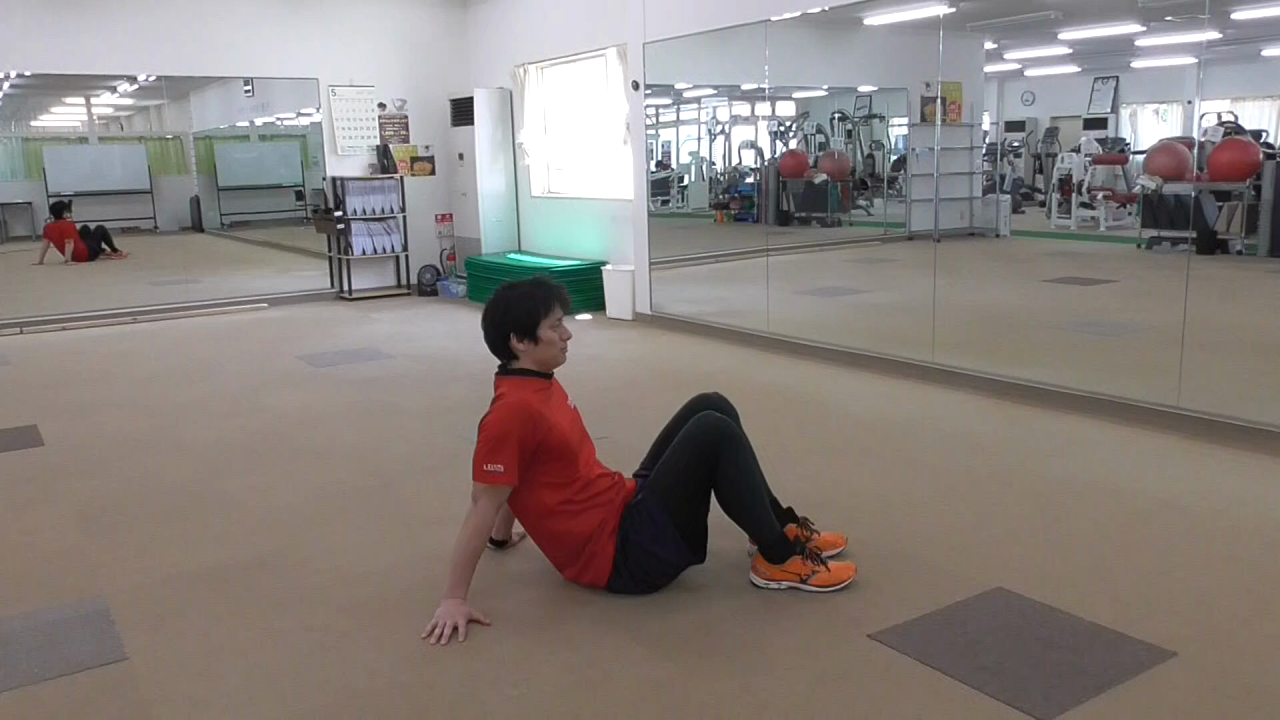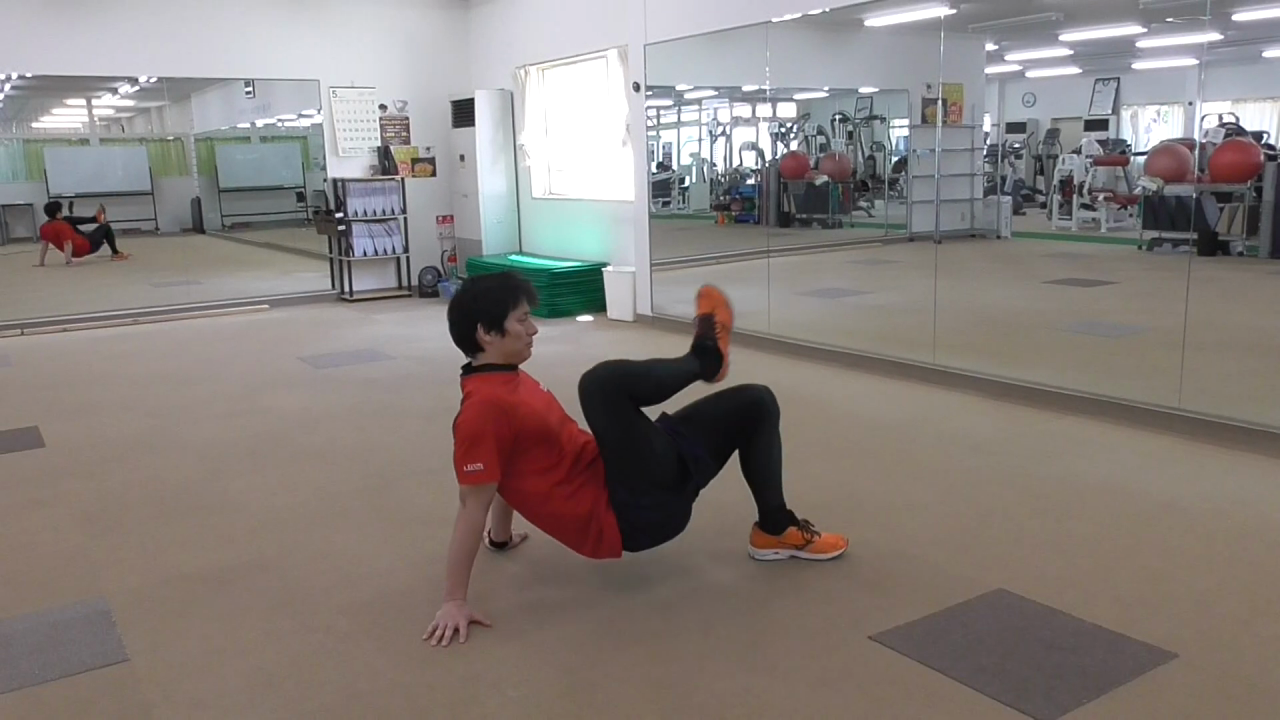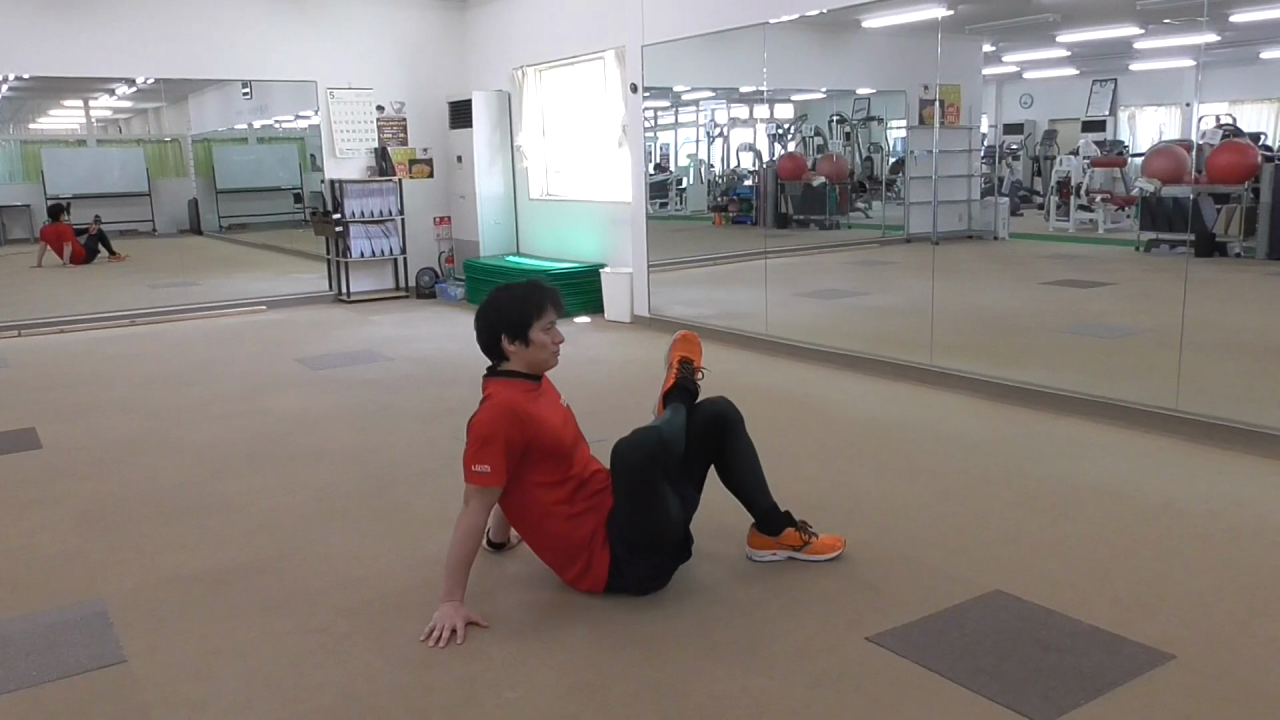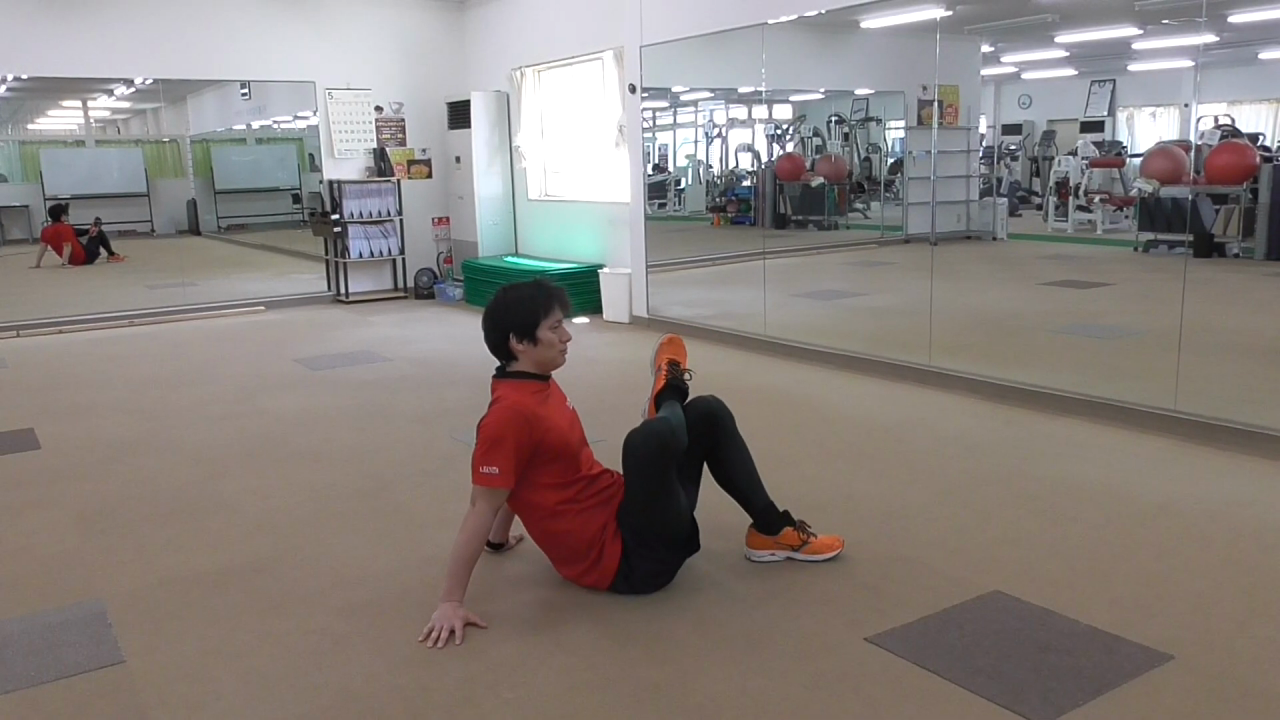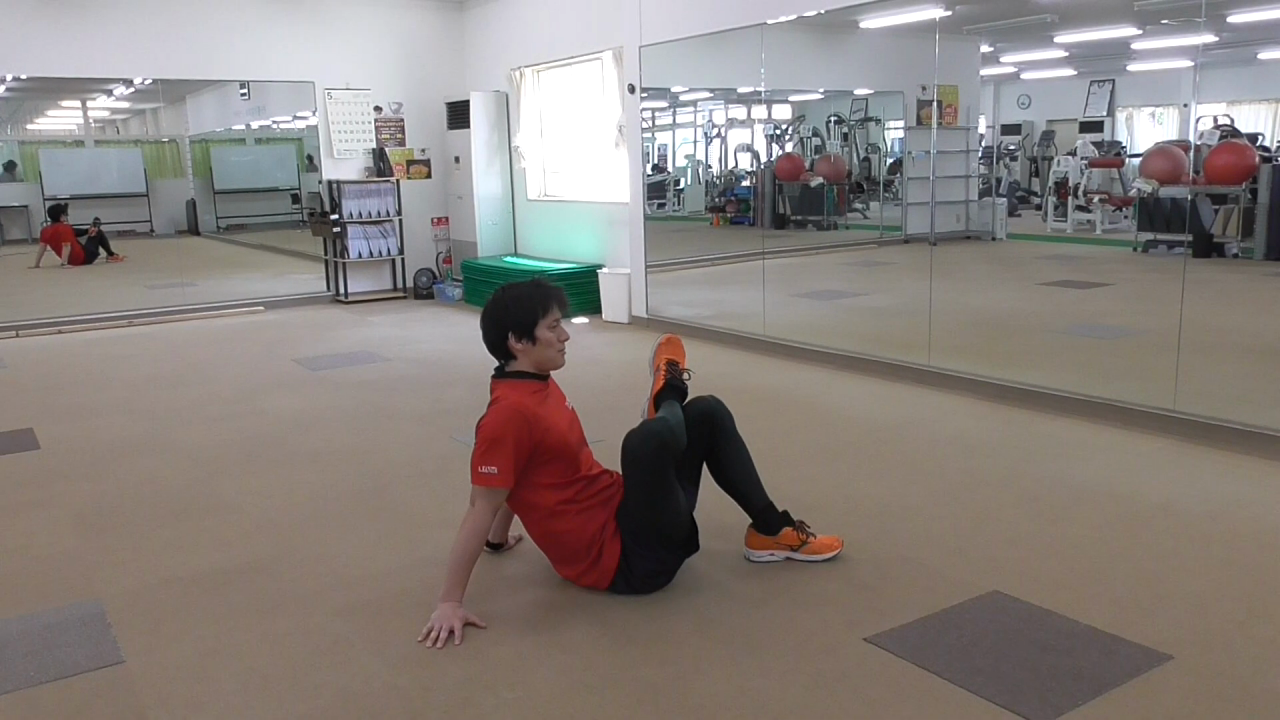
dt=1s
person 1, frame 1
left shoulder: (540, 384)
right shoulder: (514, 411)
left elbow: (522, 481)
right elbow: (484, 503)
left wrist: (503, 534)
right wrist: (454, 599)
left hip: (627, 508)
right hip: (625, 554)
left knee: (711, 408)
right knee: (714, 433)
left ankle: (778, 526)
right ankle: (779, 559)
person 1, frame 2
left shoulder: (508, 379)
right shoulder: (484, 406)
left elbow: (515, 468)
right elbow: (473, 503)
left wrist: (501, 537)
right wrist: (454, 601)
left hip: (630, 479)
right hip: (629, 510)
left knee: (756, 403)
right knee: (603, 381)
left ankle: (775, 530)
right ankle: (704, 361)
person 1, frame 3
left shoulder: (532, 383)
right shoulder: (501, 411)
left elbow: (520, 478)
right elbow: (476, 505)
left wrist: (501, 536)
right wrist: (451, 602)
left hip: (619, 514)
right hip: (616, 557)
left knee: (719, 416)
right knee: (640, 448)
left ankle: (774, 532)
right ankle: (677, 401)
person 1, frame 4
left shoulder: (538, 384)
right shoulder: (511, 413)
left elbow: (523, 479)
right elbow: (483, 506)
left wrist: (500, 539)
right wrist: (451, 602)
left hip: (620, 515)
right hip: (625, 556)
left knee: (709, 413)
right knee: (652, 438)
left ankle: (772, 530)
right ankle: (669, 400)
person 1, frame 5
left shoulder: (538, 384)
right shoulder: (510, 412)
left elbow: (522, 479)
right elbow: (482, 506)
left wrist: (499, 538)
right wrist: (450, 602)
left hip: (618, 514)
right hip: (625, 556)
left knee: (708, 413)
right knee: (650, 438)
left ankle: (771, 530)
right ankle: (667, 400)
